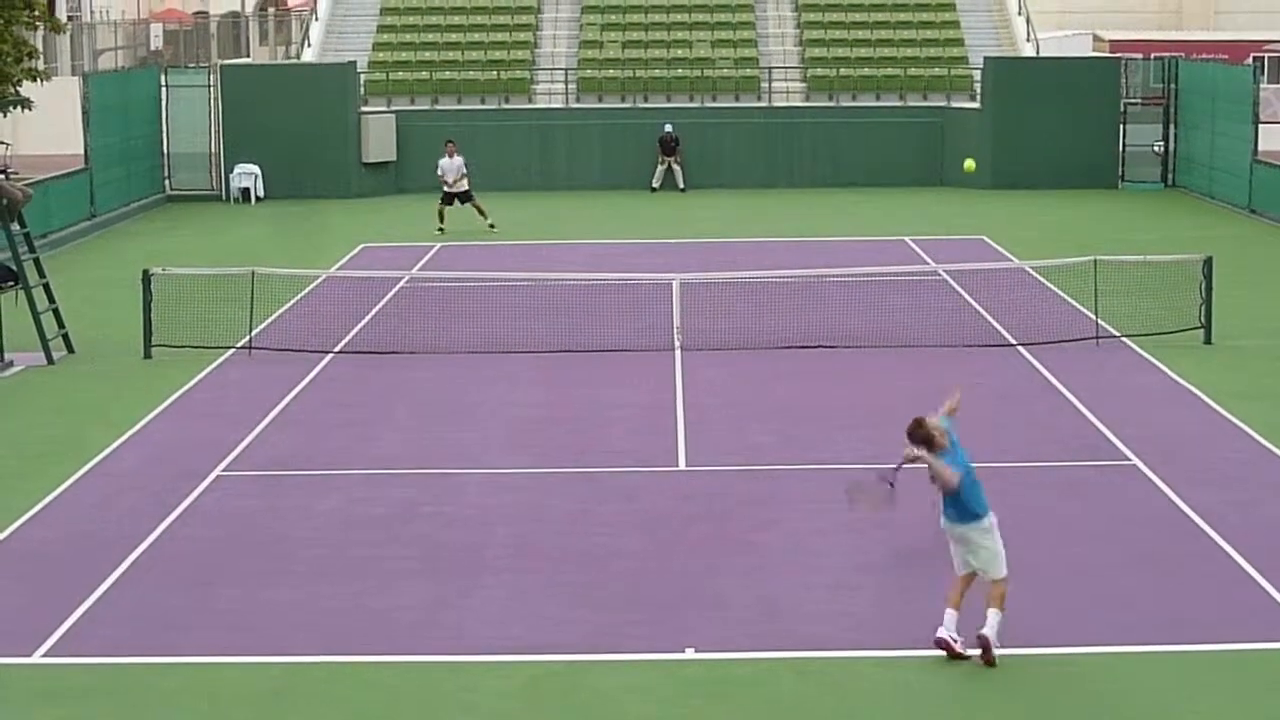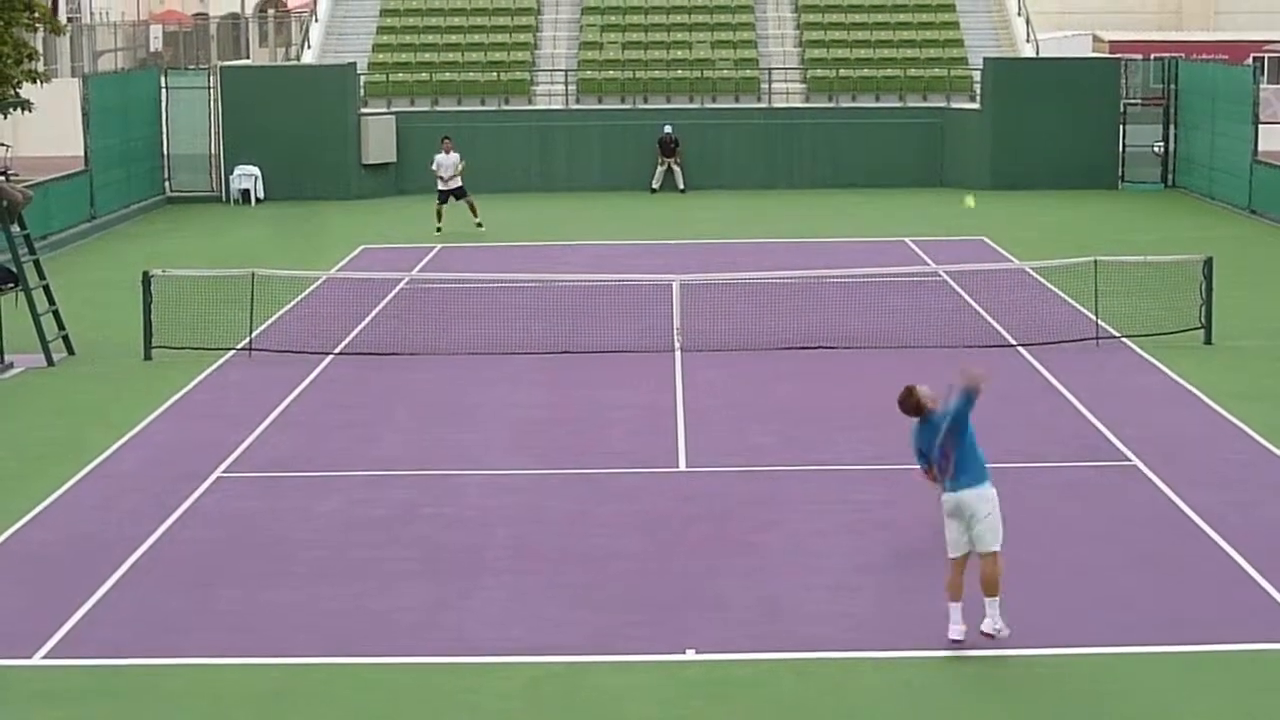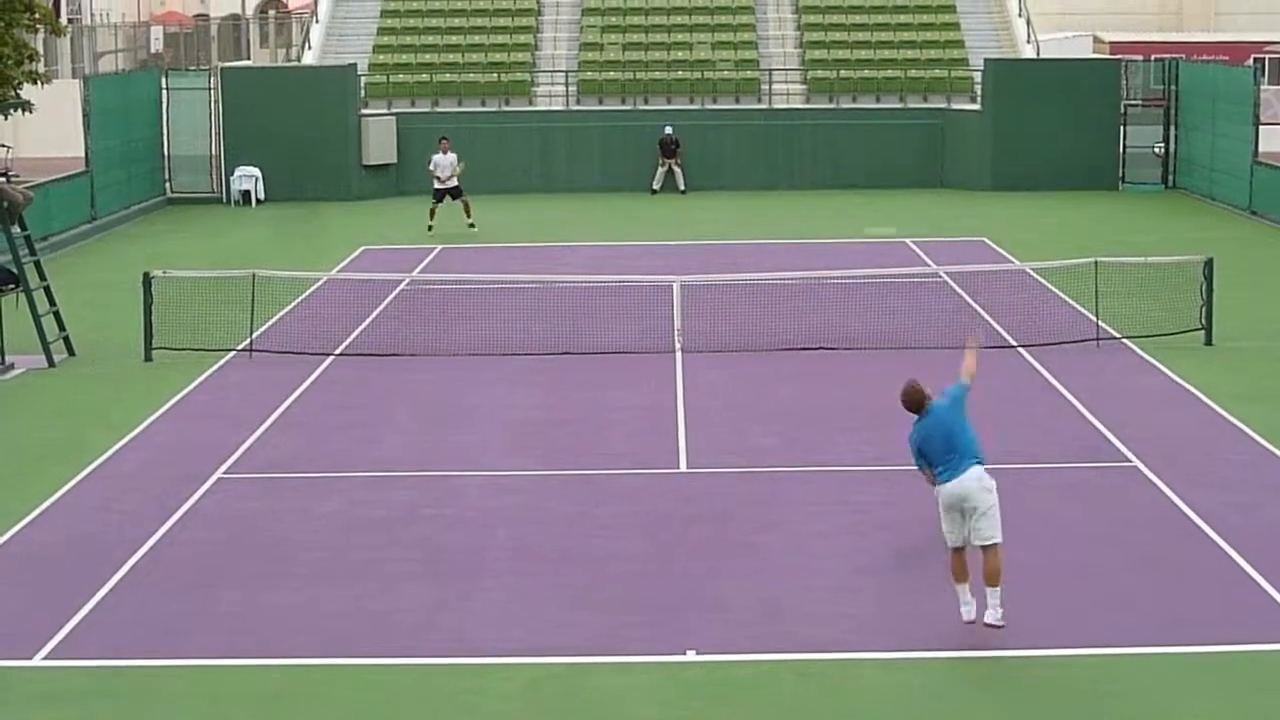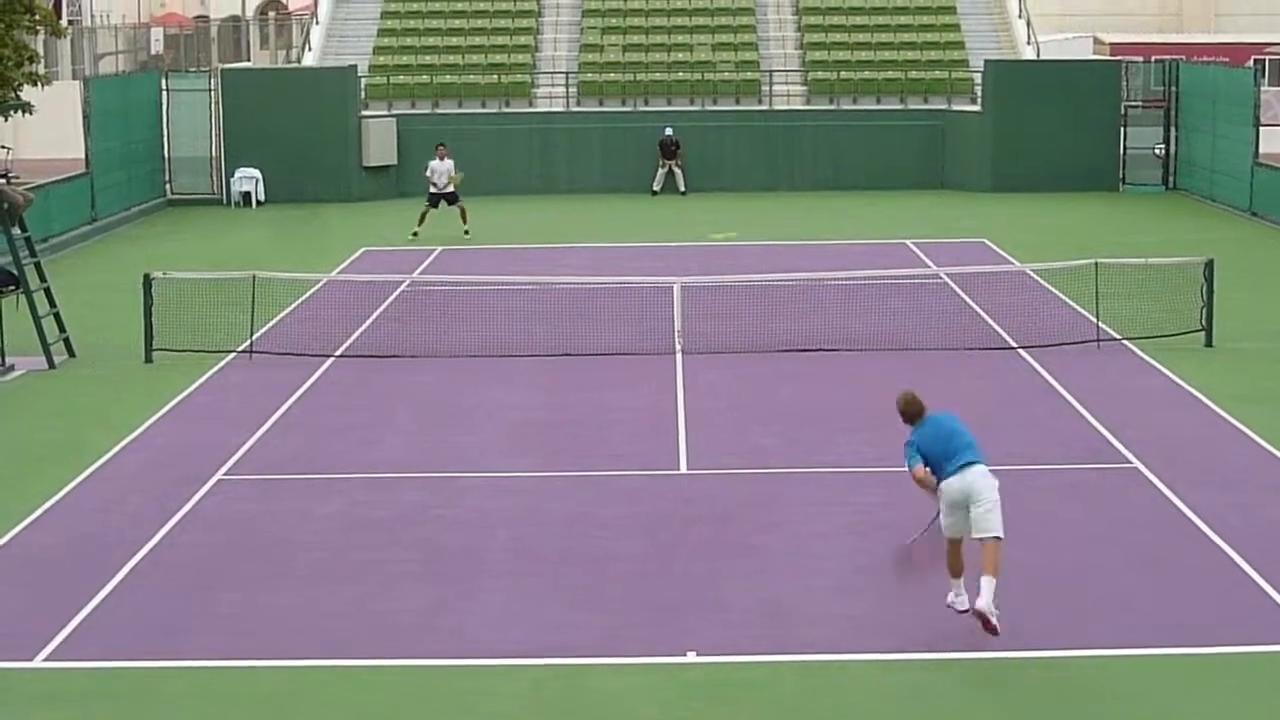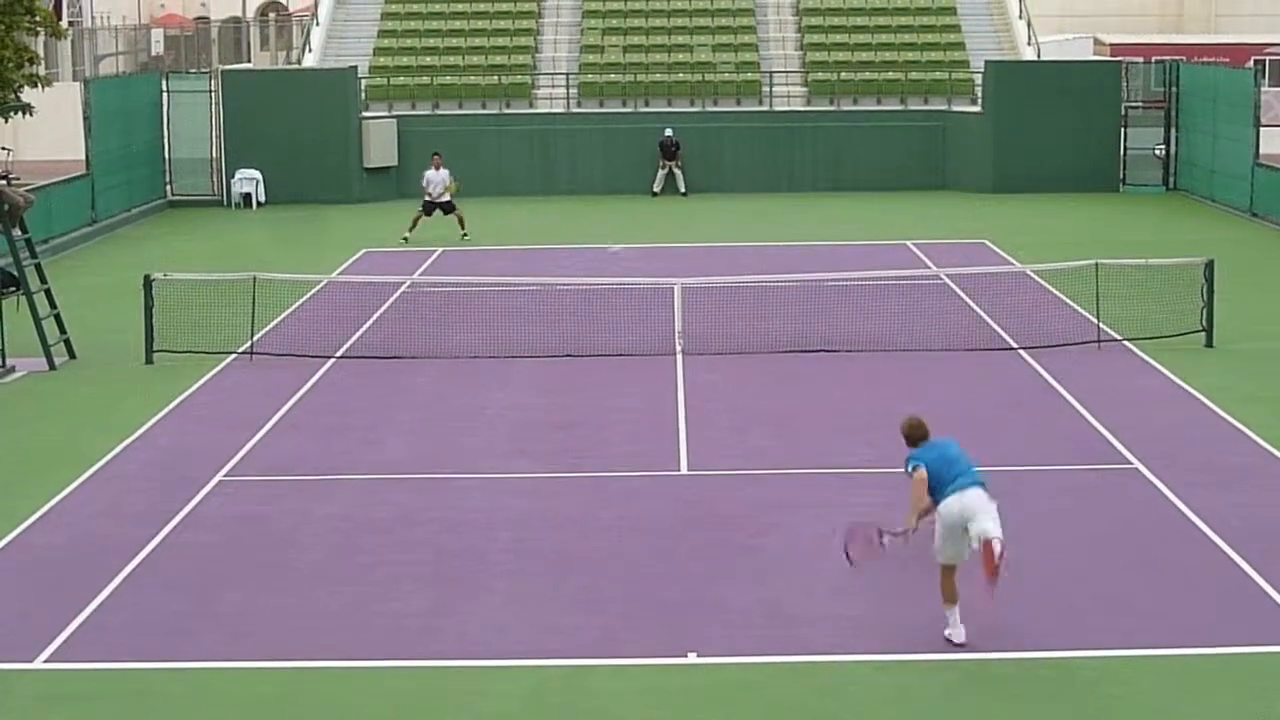
dt=0.1s
person 1, frame 1
left shoulder: (943, 437)
right shoulder: (945, 460)
left elbow: (945, 413)
right elbow: (951, 482)
left wrist: (953, 403)
right wrist: (928, 459)
left hip: (954, 522)
right hip: (975, 524)
left knee: (965, 574)
right knee: (997, 579)
left ankle: (947, 630)
right ankle: (988, 632)
person 1, frame 2
left shoulder: (919, 437)
right shoulder: (950, 416)
right elbow: (972, 387)
left hip: (949, 497)
right hip: (978, 492)
left knee: (957, 561)
right knee: (989, 555)
left ankle: (956, 625)
right ankle: (993, 621)
person 1, frame 3
left shoulder: (916, 436)
right shoulder: (947, 405)
left elbow: (930, 477)
right elbow: (968, 375)
right wrist: (971, 351)
left hip: (946, 489)
right hip: (974, 479)
left knee: (957, 549)
right knee: (990, 546)
left ankle: (967, 605)
right ankle: (993, 610)
person 1, frame 4
left shoulder: (914, 442)
right shoulder: (946, 417)
left elbow: (920, 476)
left wrist: (936, 490)
left hip: (951, 486)
right hip: (978, 475)
left knee: (954, 541)
right knee: (990, 543)
left ankle: (959, 597)
right ankle: (985, 602)
person 1, frame 5
left shoulder: (915, 458)
right shoulder: (948, 444)
left elbow: (921, 478)
left wrist: (915, 515)
right wrist: (930, 508)
left hip: (949, 508)
right hip: (976, 498)
left knee: (948, 568)
left ankle: (956, 629)
right ankle: (992, 544)
